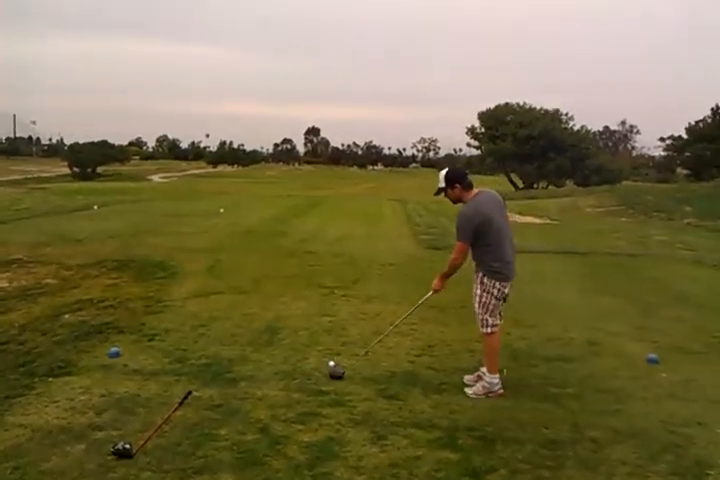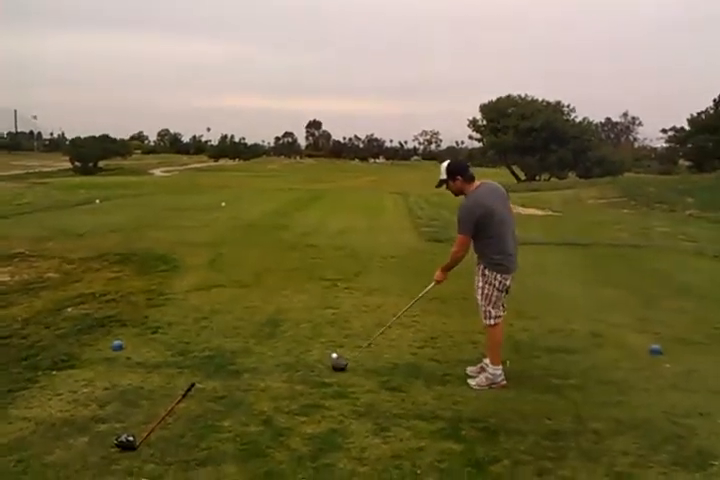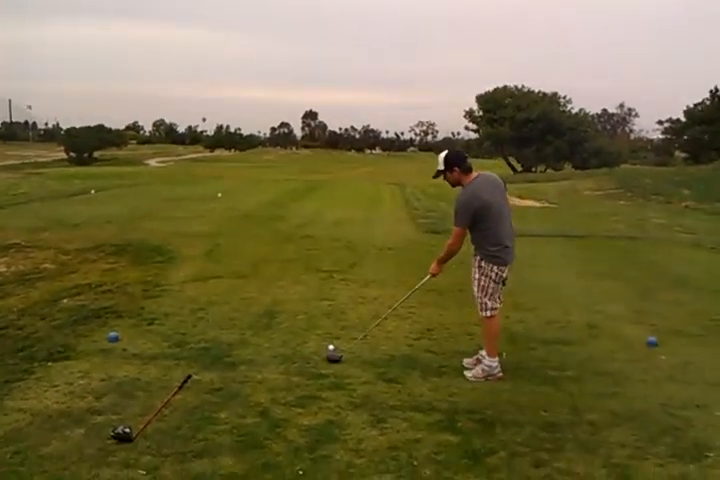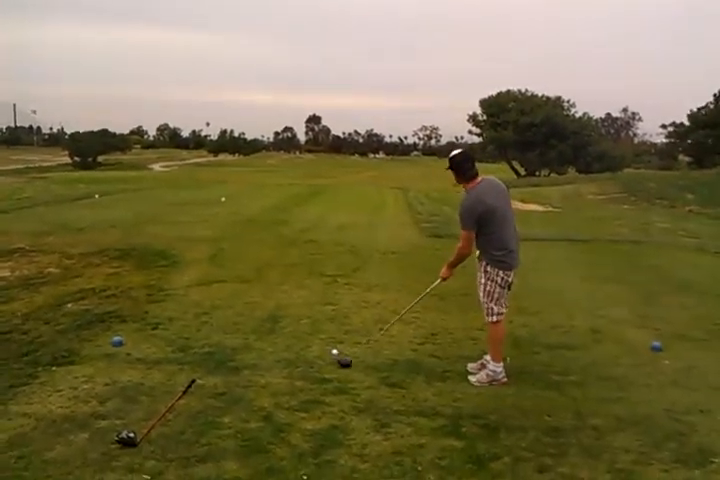
dt=0.2s
person 1, frame 1
left shoulder: (467, 214)
right shoulder: (492, 195)
left elbow: (458, 257)
left wrist: (441, 279)
left hip: (491, 274)
right hip: (502, 268)
left knee: (489, 327)
right knee: (490, 324)
left ankle: (492, 382)
right ankle: (487, 371)
person 1, frame 2
left shoulder: (469, 206)
right shoulder: (495, 187)
left elbow: (460, 250)
right elbow: (507, 218)
left wrist: (443, 271)
left hip: (493, 266)
right hip: (505, 259)
left knee: (492, 318)
right knee: (493, 316)
left ankle: (495, 373)
right ankle: (490, 362)
person 1, frame 3
left shoulder: (466, 199)
right shoulder: (493, 178)
left elbow: (456, 242)
right elbow: (503, 211)
left wrist: (439, 263)
left hip: (489, 258)
right hip: (502, 251)
left knee: (488, 310)
right knee: (489, 308)
left ankle: (491, 364)
right ankle: (487, 354)
person 1, frame 4
left shoulder: (470, 203)
right shoulder: (496, 183)
left elbow: (465, 246)
left wrist: (449, 267)
left hip: (495, 263)
right hip: (506, 256)
left knee: (494, 315)
right knee: (494, 313)
left ankle: (496, 370)
right ankle: (491, 359)
